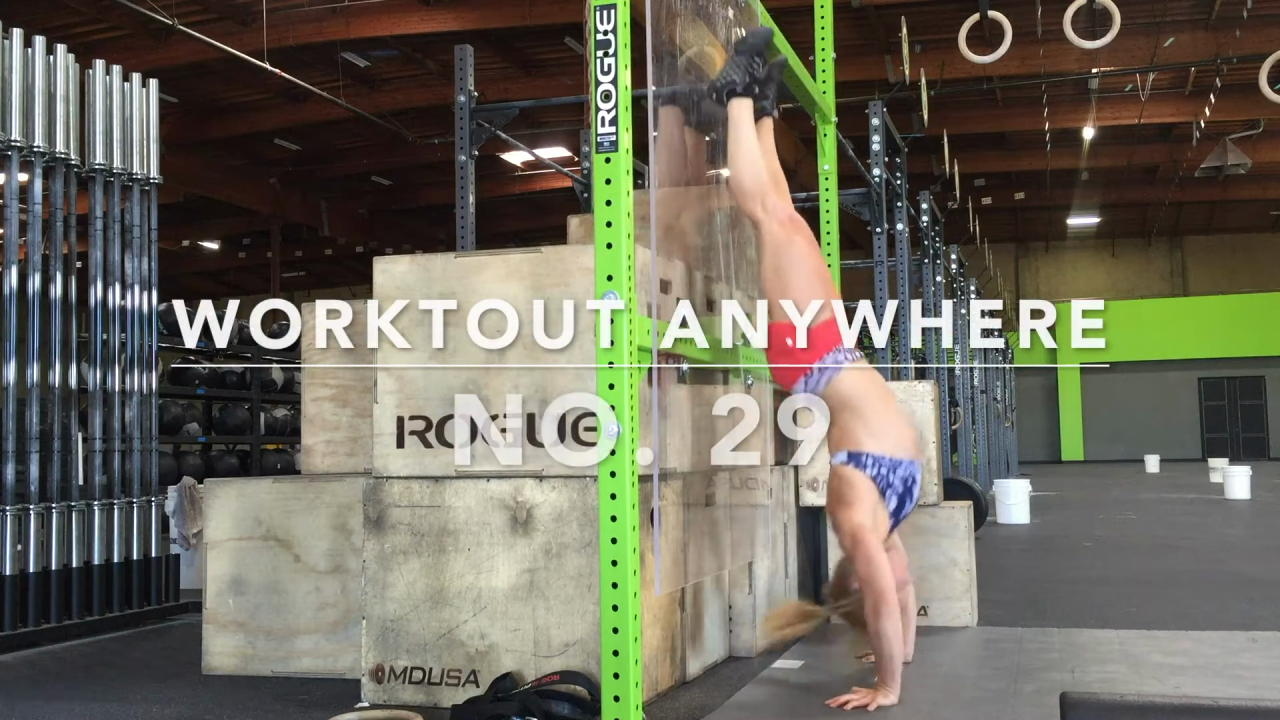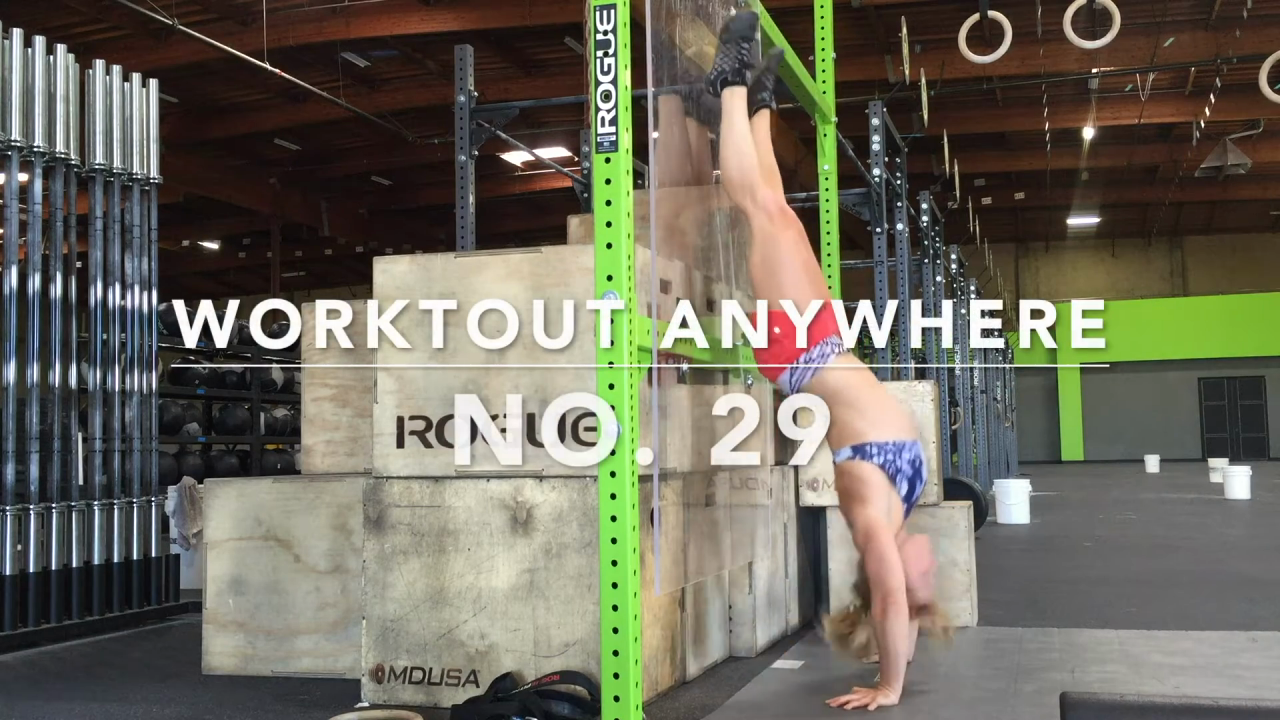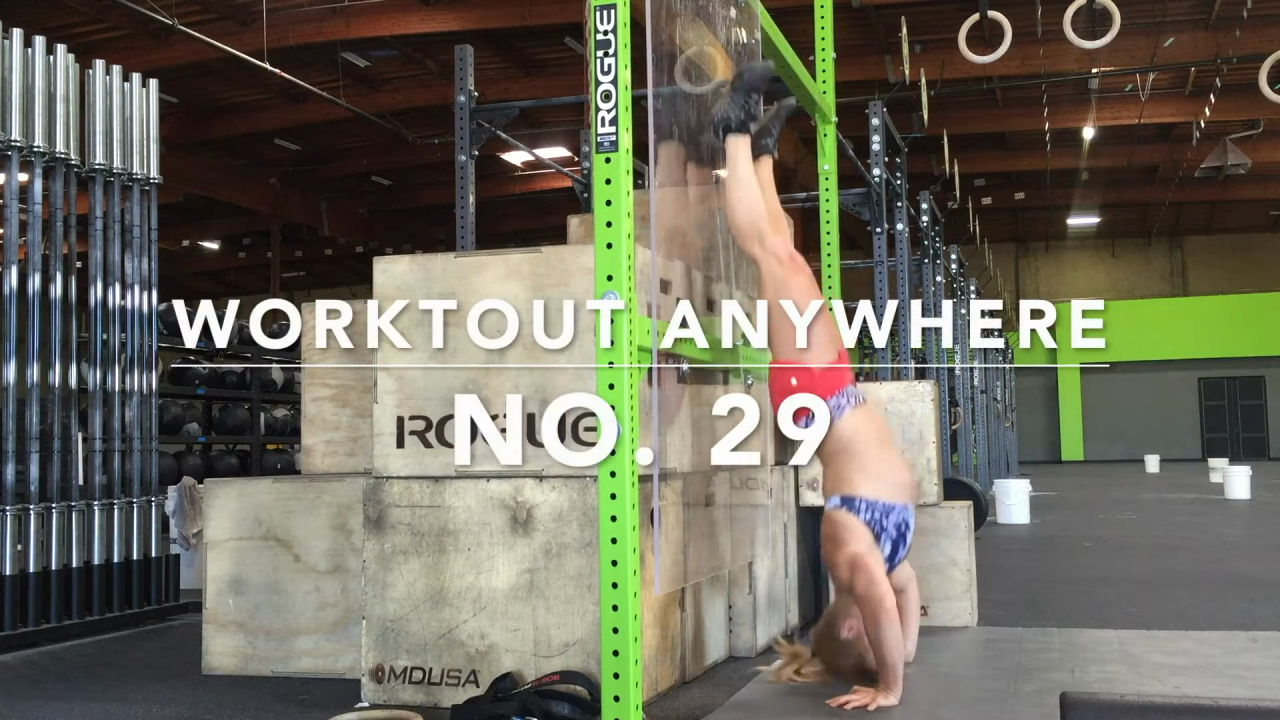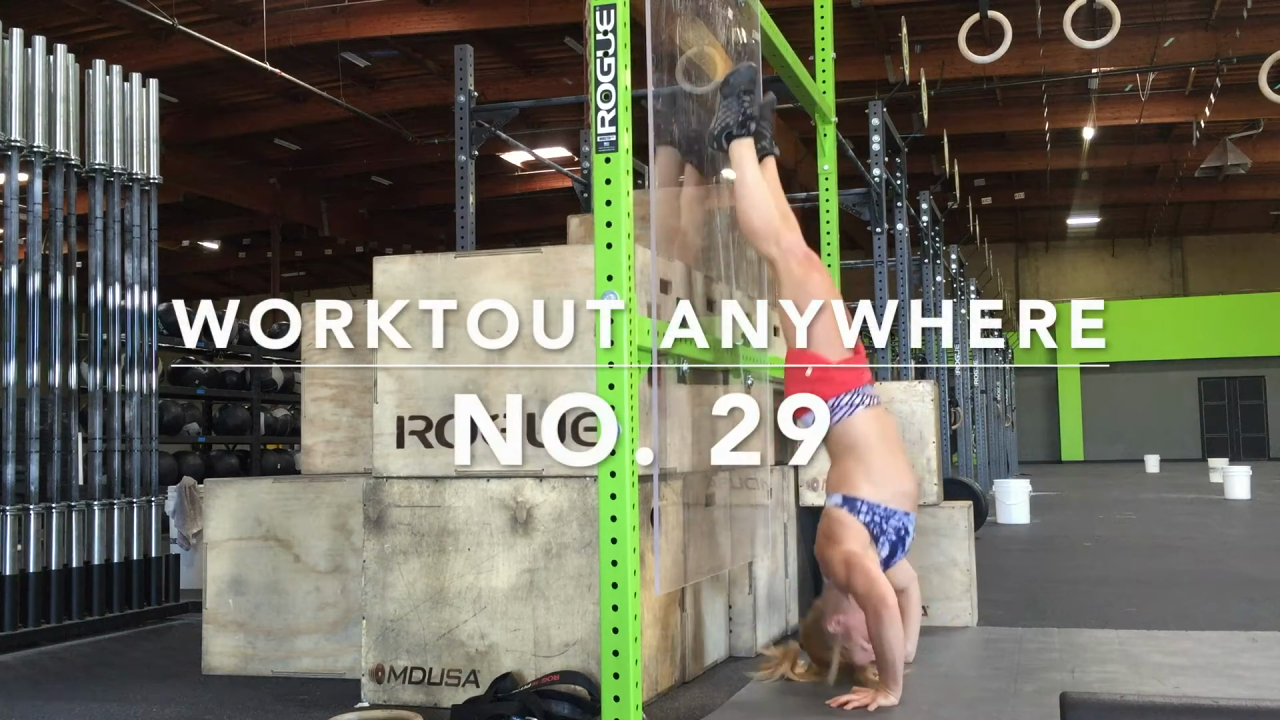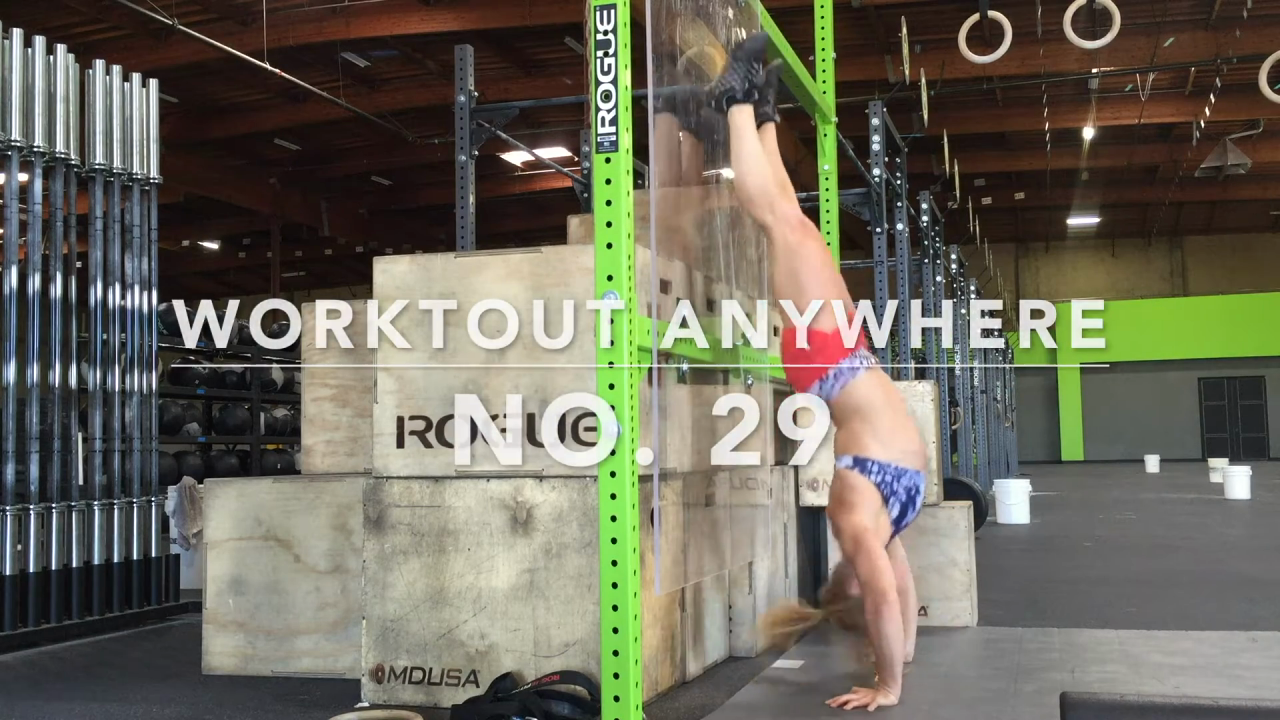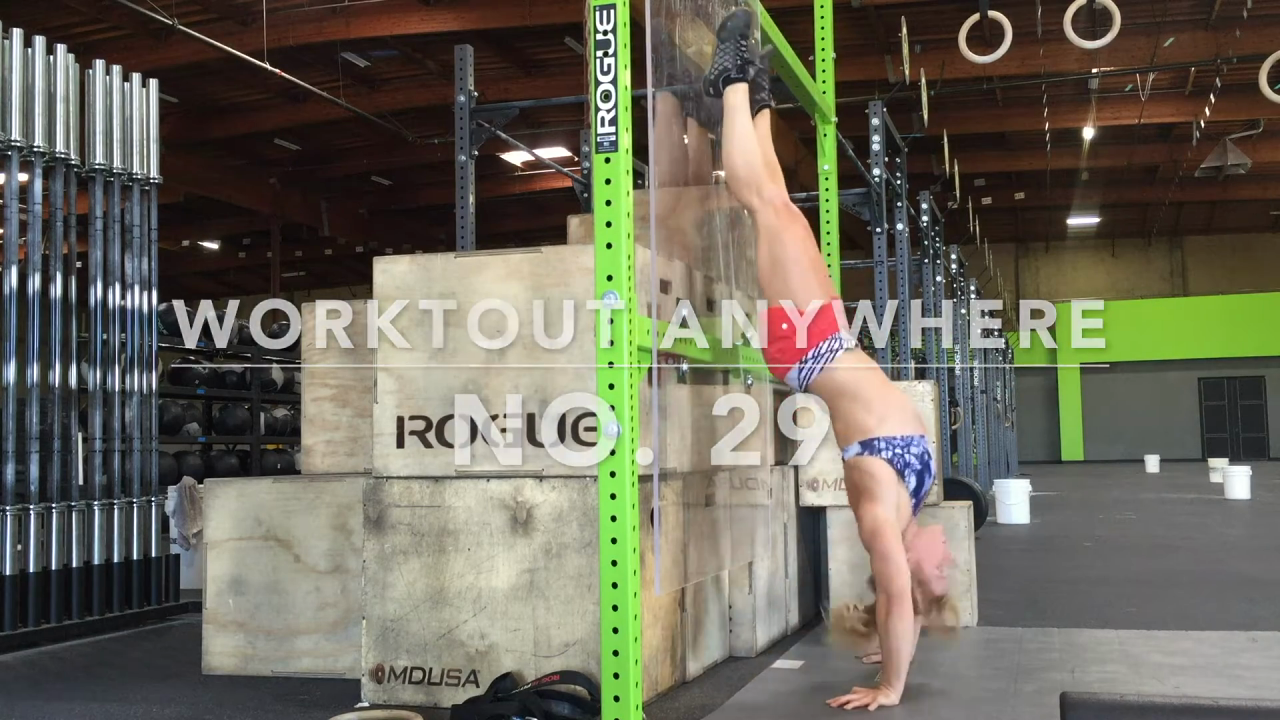
dt=0.2s
person 1, frame 1
left shoulder: (866, 506)
right shoulder: (859, 509)
right wrist: (888, 686)
left hip: (823, 352)
right hip: (815, 351)
left knee: (779, 217)
right knee: (773, 215)
left ankle: (756, 101)
right ankle: (741, 94)
person 1, frame 2
left shoulder: (883, 502)
right shoulder: (874, 506)
right wrist: (889, 687)
left hip: (813, 347)
right hip: (802, 348)
left knee: (772, 212)
right knee: (766, 209)
left ankle: (755, 95)
right ankle: (737, 82)
person 1, frame 3
left shoulder: (861, 544)
right shoulder: (853, 545)
left wrist: (891, 680)
right wrist: (889, 688)
left hip: (823, 390)
right hip: (816, 391)
left knee: (778, 254)
right knee: (774, 252)
left ankle: (758, 141)
right ankle: (739, 128)
person 1, frame 4
right shoulder: (846, 546)
left wrist: (893, 678)
right wrist: (890, 685)
left hip: (840, 389)
right hip: (835, 389)
left knee: (791, 253)
right knee: (787, 252)
right ankle: (741, 134)
person 1, frame 5
left shoulder: (867, 513)
right shoulder: (860, 514)
left wrist: (895, 667)
right wrist: (888, 686)
left hip: (837, 357)
right hip: (830, 356)
left knee: (788, 223)
right knee: (784, 221)
left ankle: (756, 107)
right ankle: (742, 99)
person 1, frame 6
left shoulder: (892, 502)
right shoulder: (882, 502)
right wrist: (889, 688)
left hip: (819, 341)
right hip: (810, 343)
left knee: (776, 209)
right knee: (769, 205)
left ankle: (751, 91)
right ankle: (737, 80)
